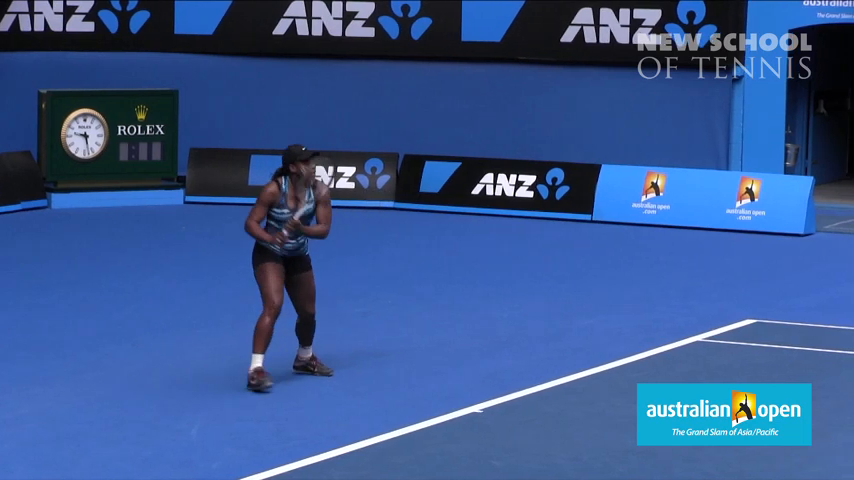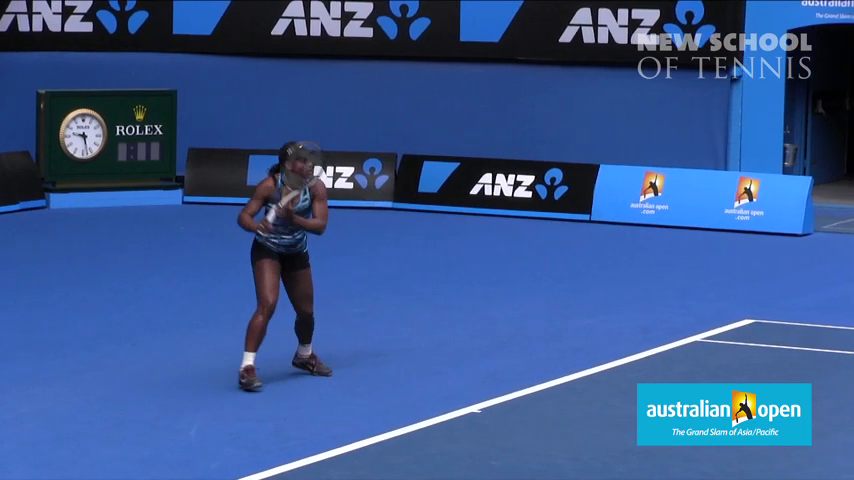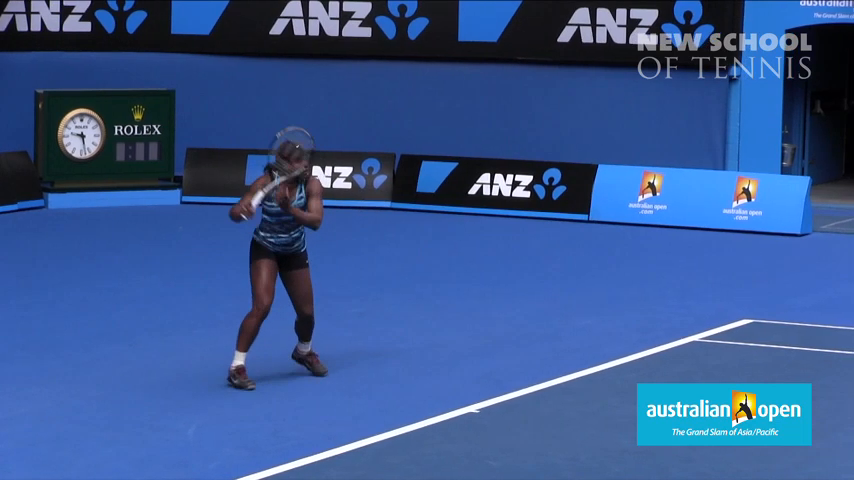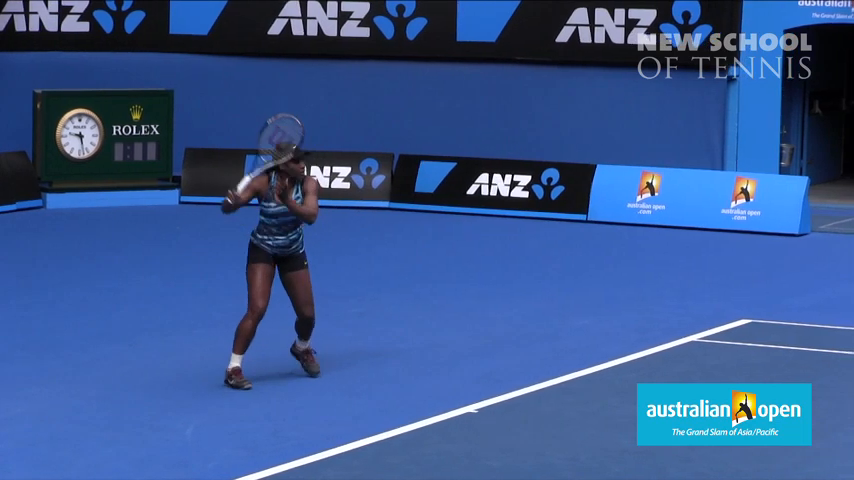
dt=0.4s
person 1, frame 1
left shoulder: (320, 191)
right shoulder: (273, 190)
left elbow: (324, 229)
right elbow: (250, 223)
left wrist: (302, 229)
right wrist: (270, 238)
left hip: (298, 256)
right hip: (268, 253)
left knee: (308, 313)
right knee: (273, 306)
left ankle: (305, 358)
right ankle: (256, 369)
person 1, frame 2
left shoulder: (316, 188)
right shoulder: (269, 186)
left elbow: (321, 225)
right elbow: (243, 216)
left wrist: (294, 219)
right wrist: (257, 226)
left hip: (296, 252)
right hip: (267, 250)
left knee: (306, 312)
right knee: (267, 305)
left ankle: (305, 356)
right ankle: (247, 366)
person 1, frame 3
left shoulder: (312, 185)
right shoulder: (266, 182)
left elbow: (316, 221)
right elbow: (234, 212)
left wrist: (289, 209)
right wrist: (242, 212)
left hip: (295, 251)
right hip: (264, 248)
left knee: (306, 312)
right knee: (262, 306)
left ankle: (303, 352)
right ankle: (237, 366)
person 1, frame 4
left shoulder: (308, 184)
right shoulder: (263, 183)
left elbow: (311, 216)
right elbow: (227, 208)
left wrist: (287, 201)
right wrist: (231, 201)
left hip: (293, 252)
right hip: (262, 249)
left knee: (307, 314)
right knee: (257, 309)
left ankle: (302, 348)
right ankle: (233, 368)
